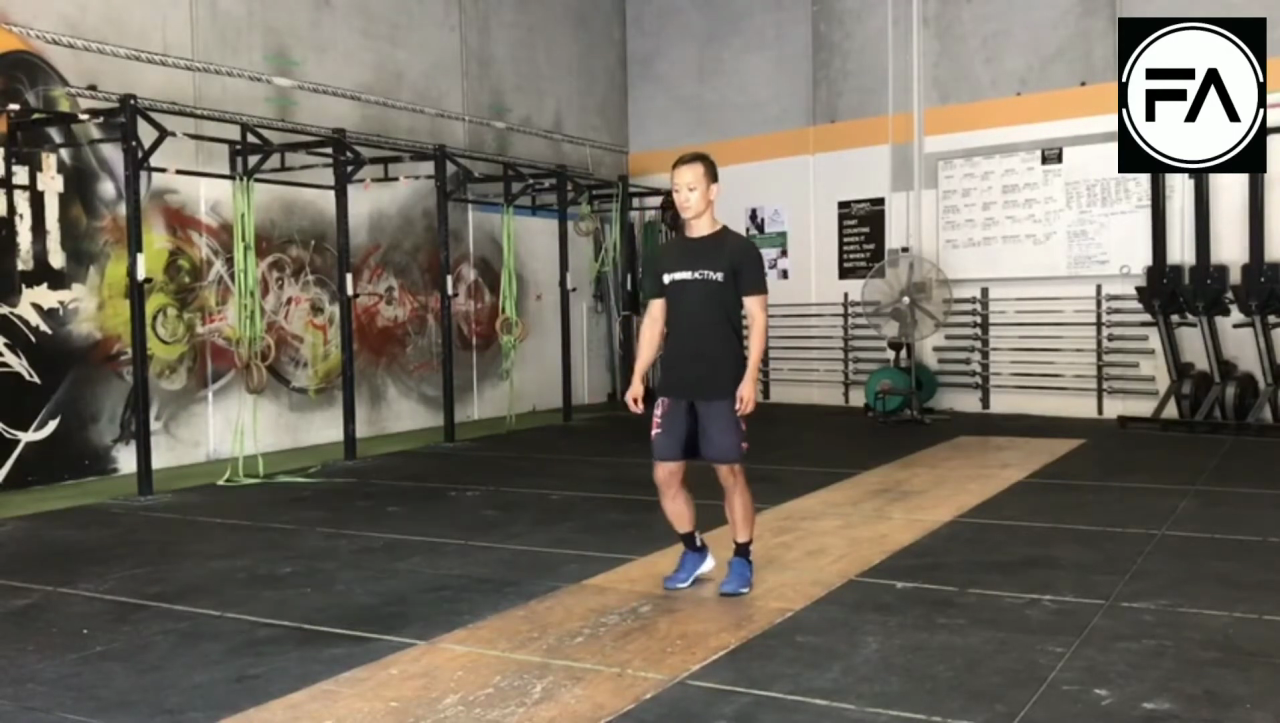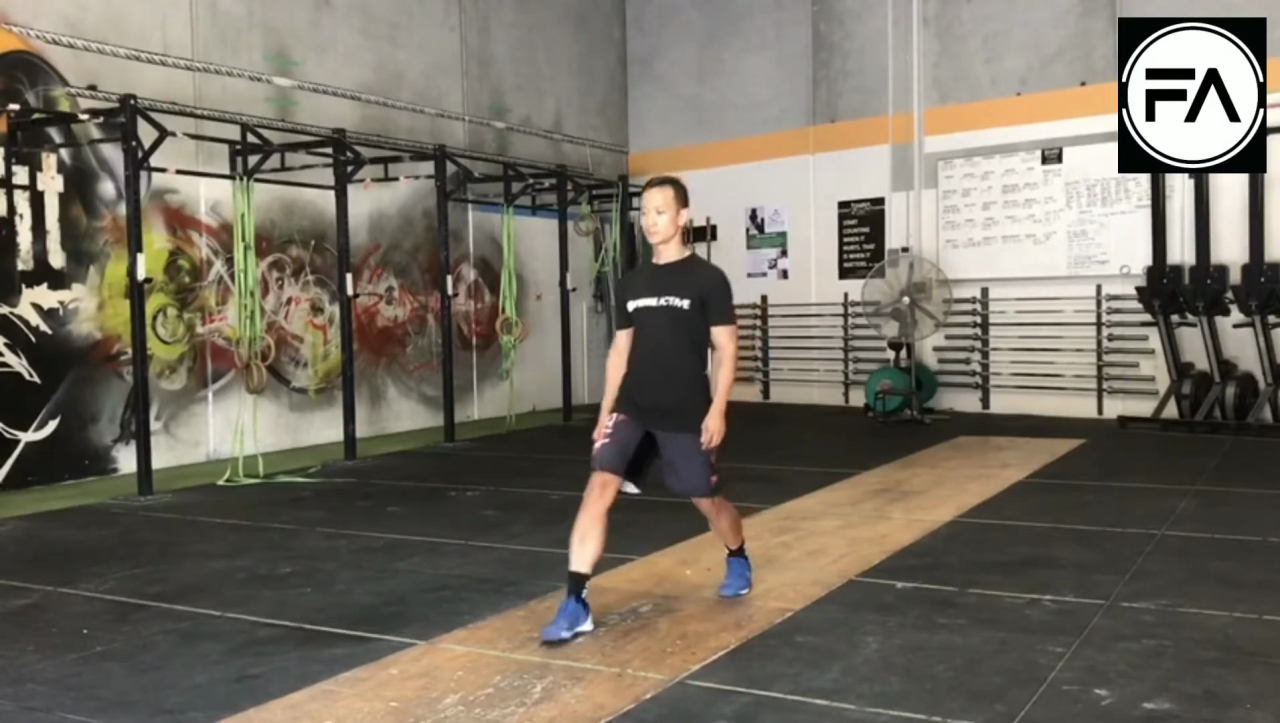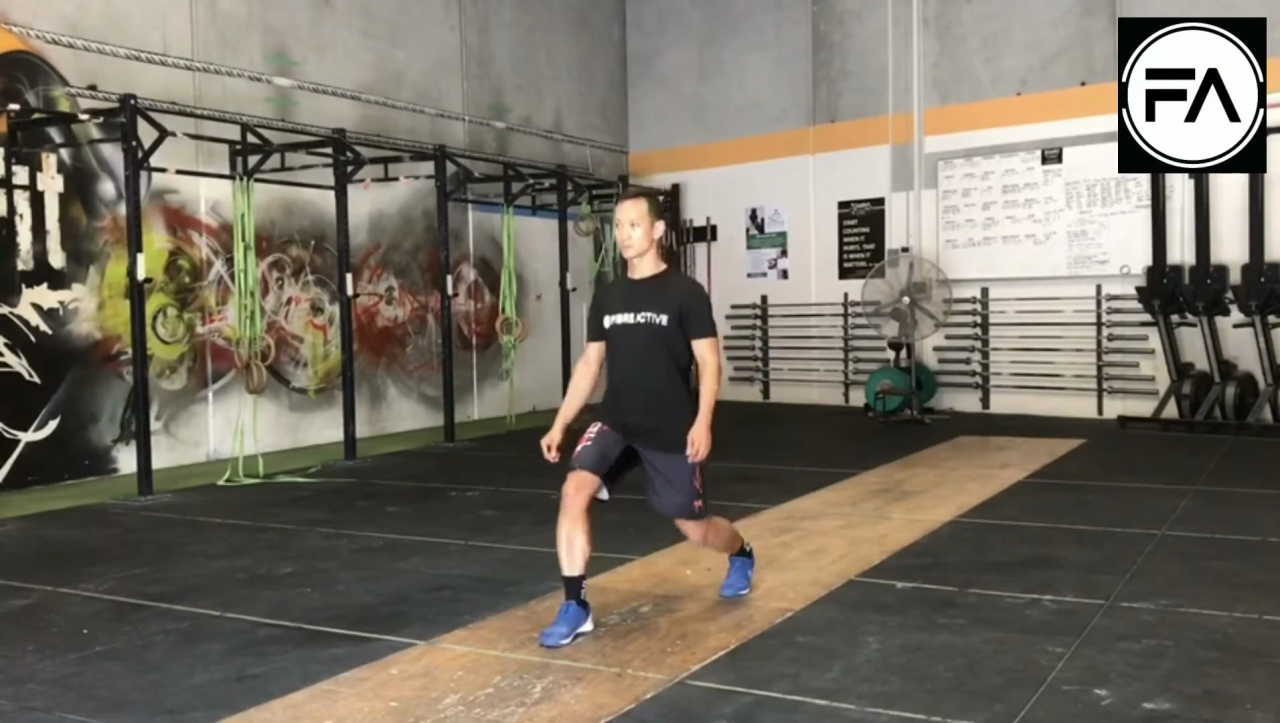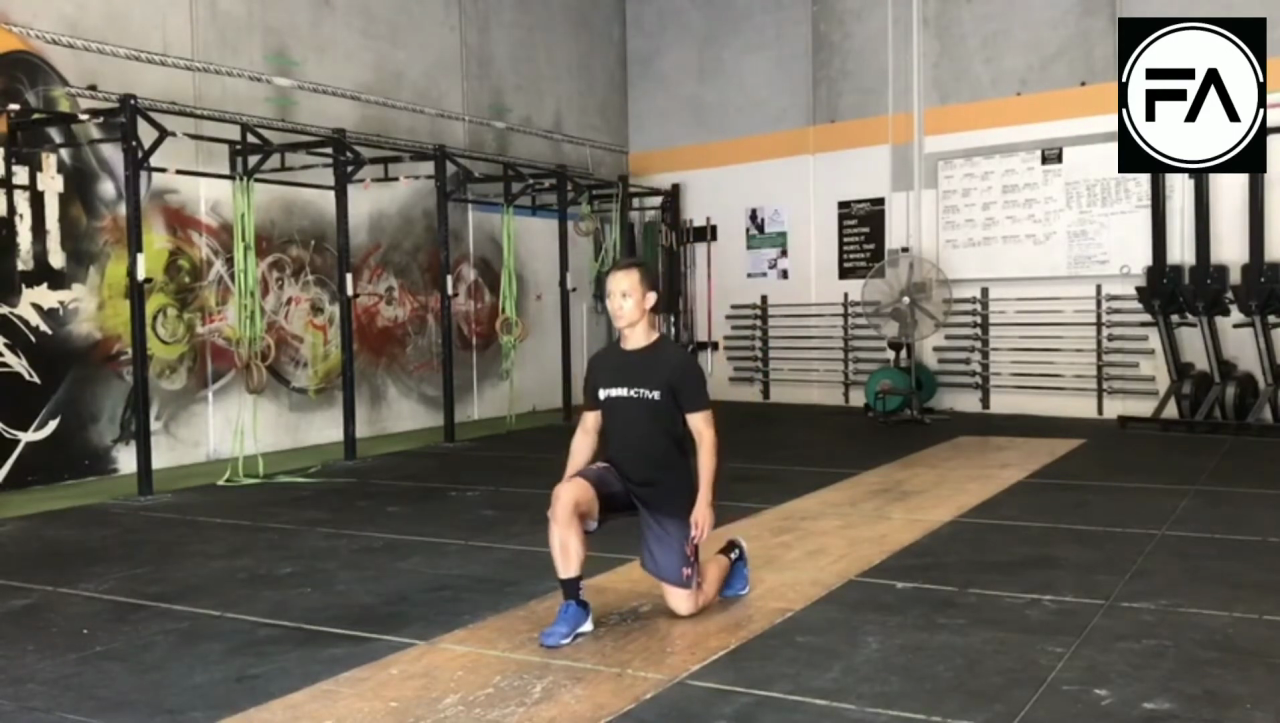
dt=0.5s
person 1, frame 1
left shoulder: (739, 250)
right shoulder: (666, 254)
left elbow: (757, 318)
right elbow: (654, 318)
left wrist: (750, 377)
right wrist: (638, 376)
left hip: (722, 384)
right hip: (673, 383)
left knee: (729, 473)
right knee: (665, 474)
left ankle: (741, 561)
right ankle: (695, 553)
person 1, frame 2
left shoulder: (707, 278)
right shoulder: (633, 282)
left elbow: (726, 349)
right elbow: (620, 349)
left wrist: (717, 409)
right wrist: (605, 411)
left hip: (686, 413)
right hip: (632, 408)
left knee: (709, 501)
right knee: (598, 489)
left ankle: (738, 561)
right ankle: (575, 604)
person 1, frame 3
left shoulder: (684, 292)
right shoulder: (606, 296)
left elbow: (708, 361)
right elbow: (589, 363)
left wrist: (702, 422)
right wrist: (559, 424)
left hip: (671, 430)
right hip: (616, 424)
left knee: (695, 526)
right knee: (574, 491)
left ankle: (742, 553)
right ankle: (574, 606)
person 1, frame 4
left shoulder: (677, 363)
right shoulder: (600, 364)
left elbow: (705, 434)
right elbow: (588, 430)
left wrist: (704, 500)
right wrist: (561, 486)
left hip: (668, 488)
right hip: (616, 476)
left knee: (685, 604)
right knee: (564, 500)
left ankle: (732, 555)
right ankle: (574, 609)
